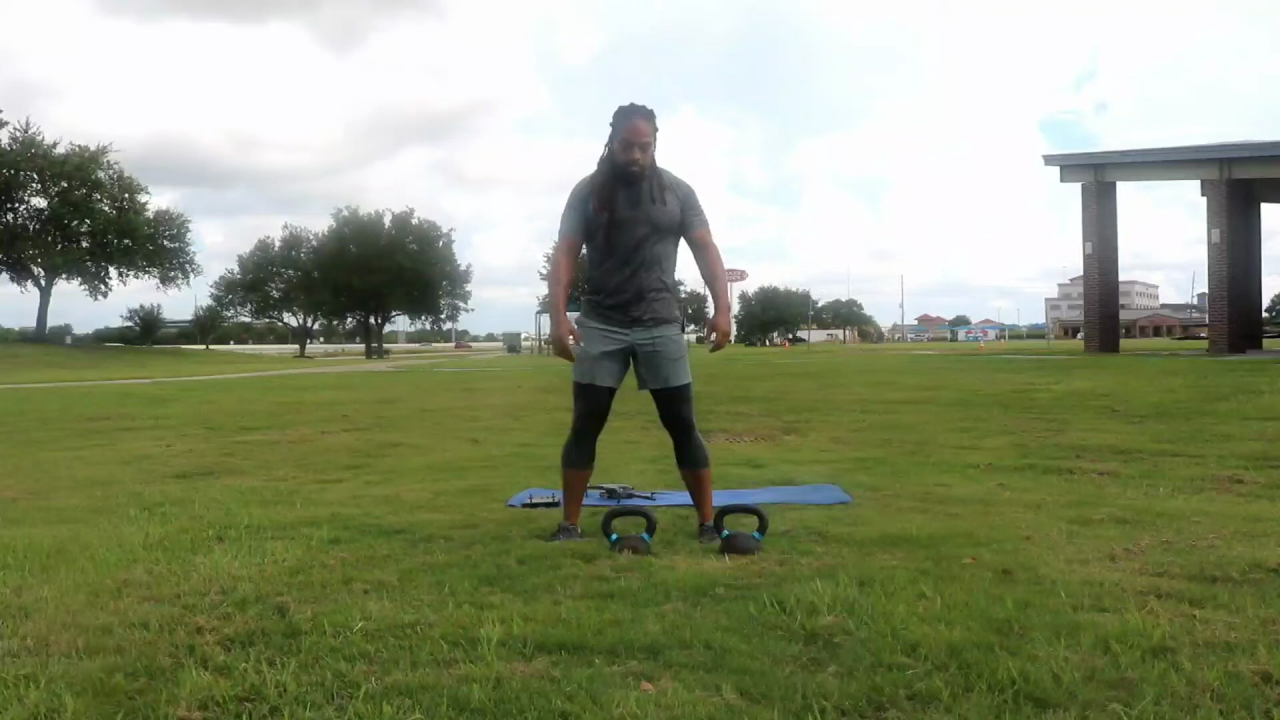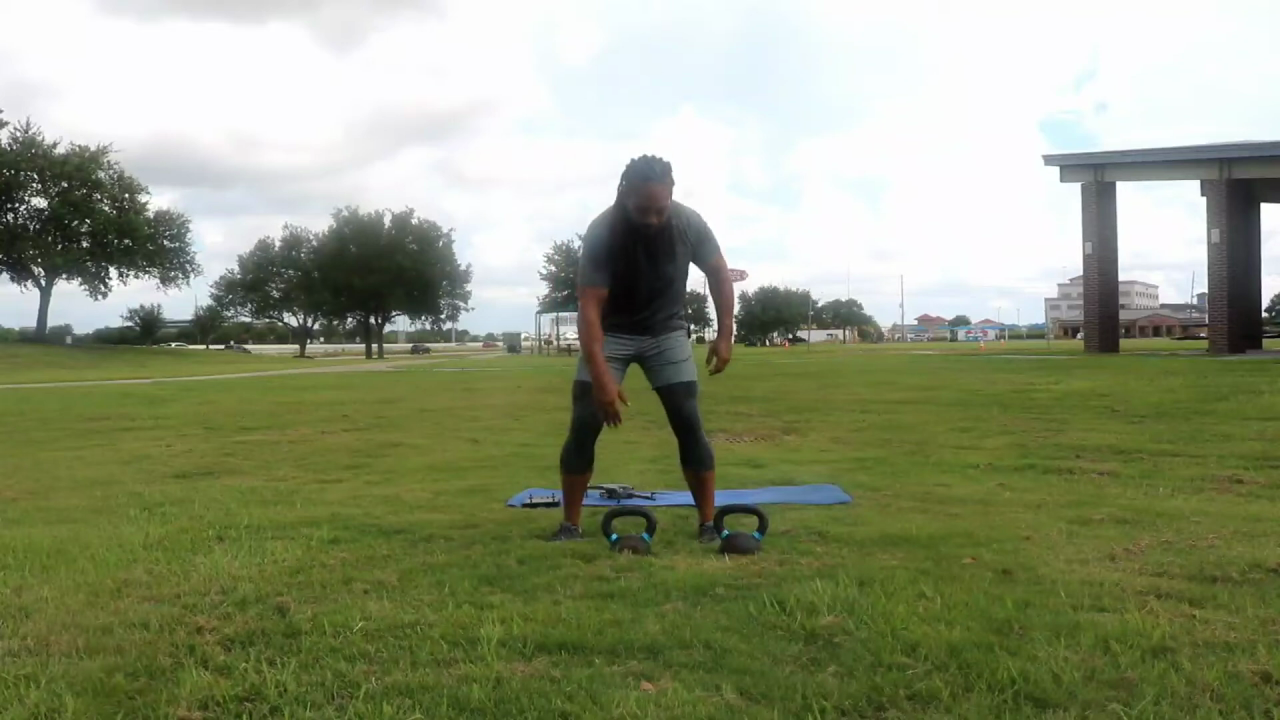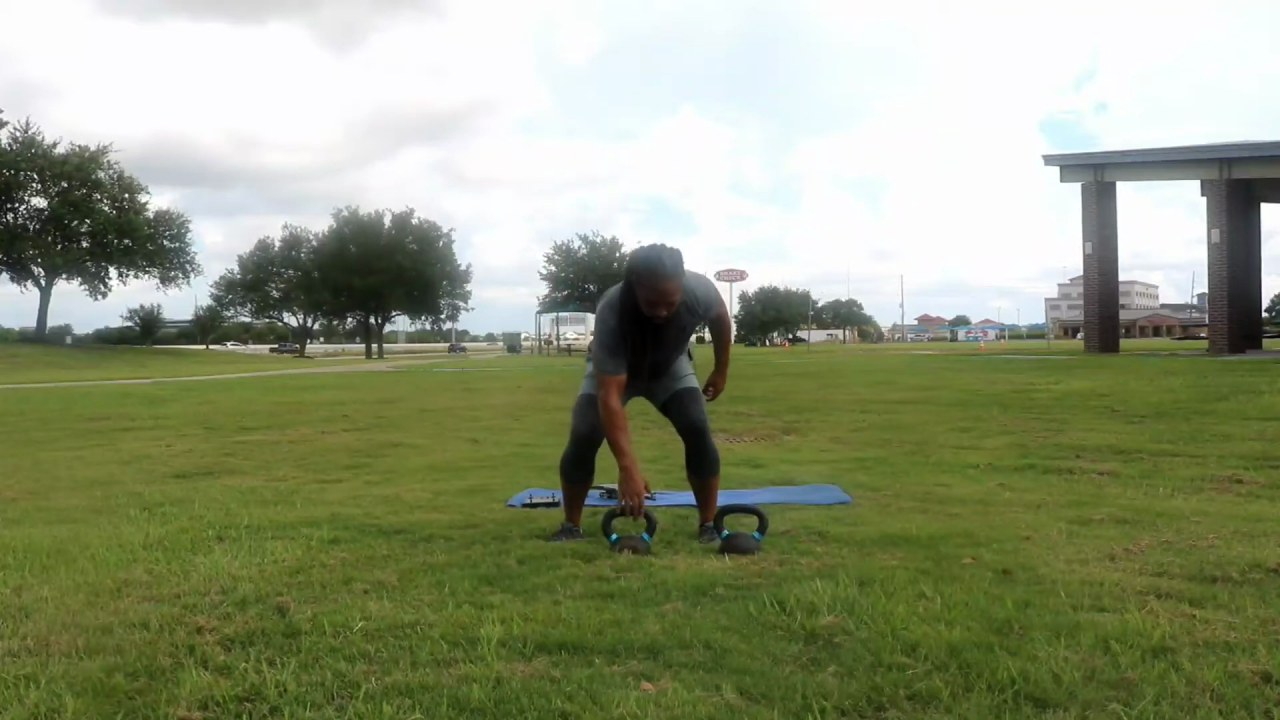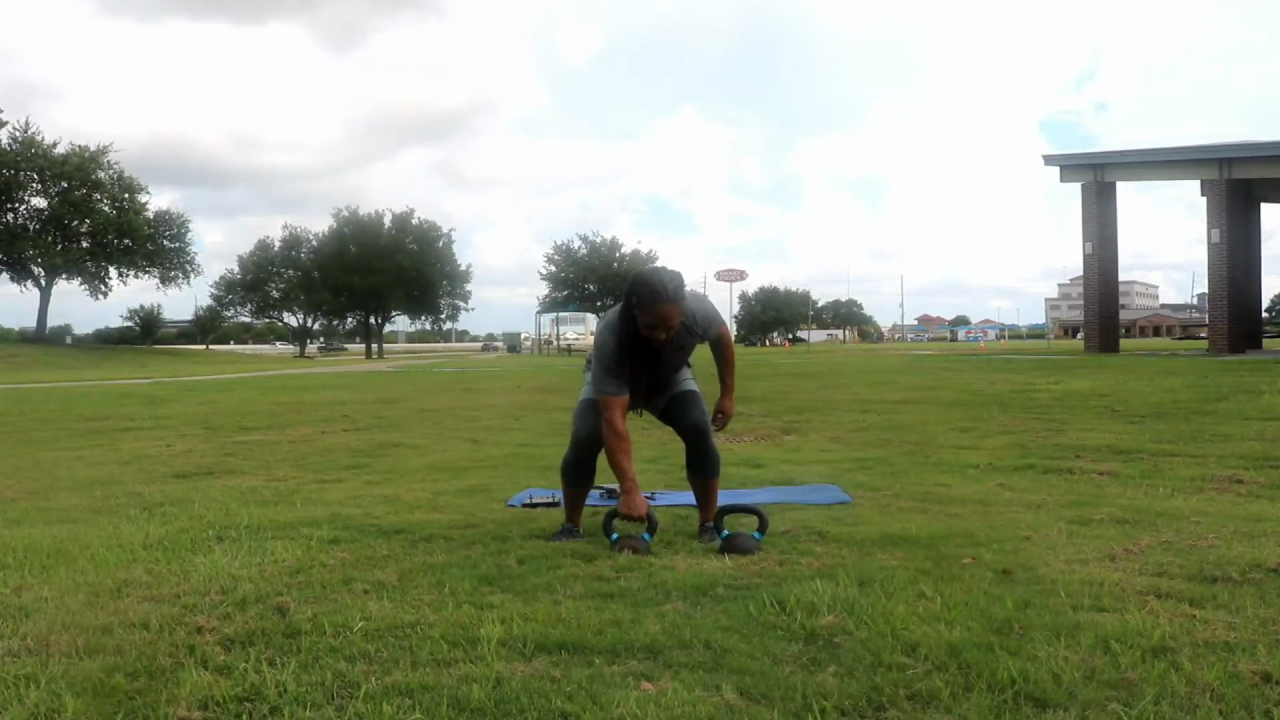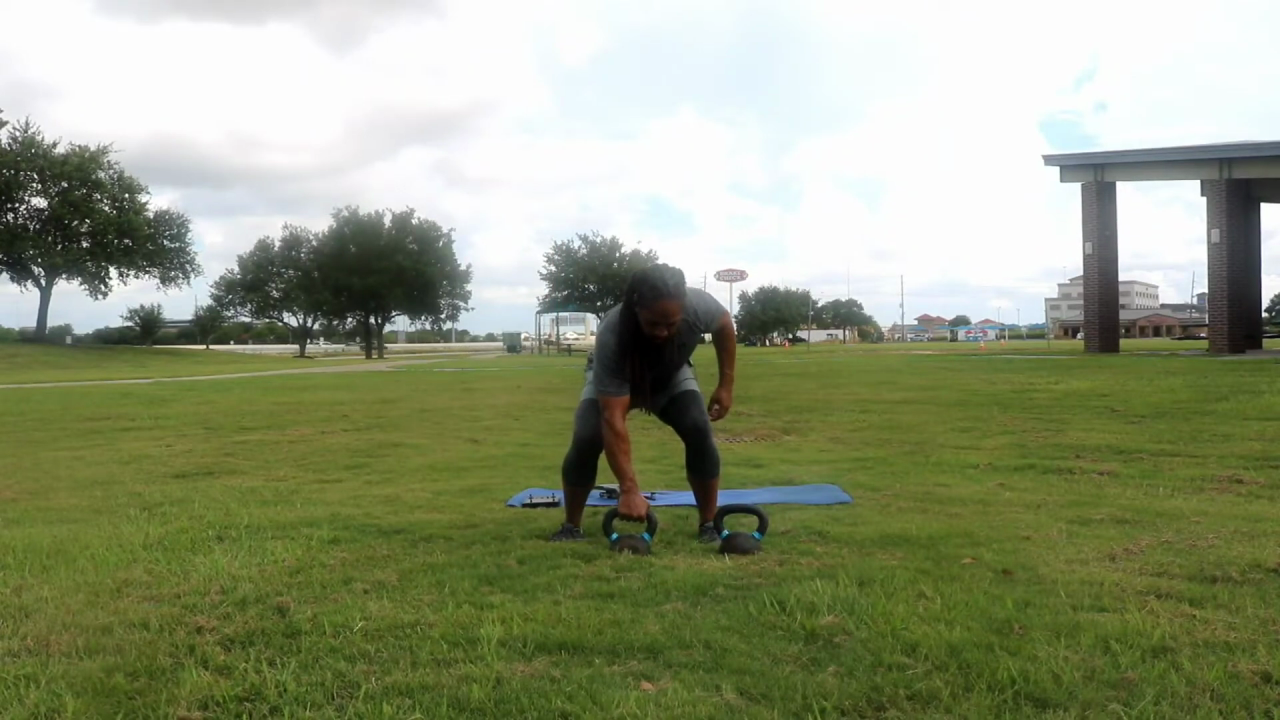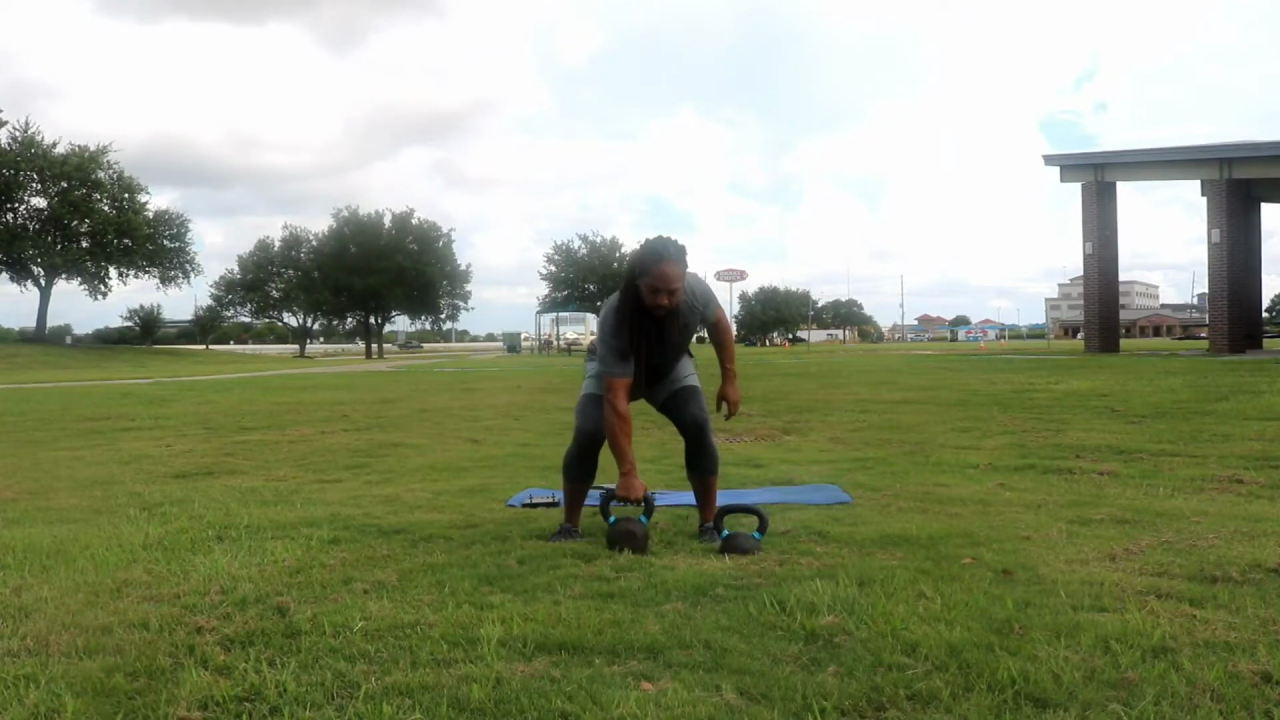
dt=0.4s
person 1, frame 1
left shoulder: (677, 191)
right shoulder: (588, 191)
left elbow: (705, 248)
right elbow: (565, 254)
left wrist: (721, 308)
right wrist: (558, 315)
left hip: (660, 324)
right hip: (601, 324)
left knee: (682, 425)
right knee: (586, 425)
left ankle: (708, 523)
right ankle: (569, 525)
person 1, frame 2
left shoulder: (690, 224)
right shoulder: (602, 232)
left elbow: (718, 274)
right elbow: (589, 307)
left wrist: (725, 335)
right wrist: (601, 378)
left hip: (666, 332)
right hip: (611, 333)
left knee: (689, 424)
right knee: (584, 424)
left ankle: (708, 524)
right ankle: (570, 525)
person 1, frame 3
left shoulder: (699, 290)
right shoulder: (611, 311)
left elbow: (720, 318)
right elbow: (609, 398)
left wrist: (721, 371)
right wrist: (628, 468)
left hip: (670, 365)
right hip: (613, 371)
left knee: (697, 429)
right knee: (584, 435)
left ankle: (709, 524)
right ankle: (571, 526)
person 1, frame 4
left shoulder: (698, 310)
right shoulder: (611, 334)
left elbow: (722, 337)
right elbow: (613, 420)
left wrist: (727, 394)
right wrist: (629, 490)
left hip: (670, 378)
right hip: (612, 381)
left knee: (699, 430)
right knee: (584, 439)
left ankle: (708, 525)
right ankle: (571, 526)
person 1, frame 5
left shoulder: (699, 305)
right shoulder: (612, 334)
left elbow: (724, 325)
right elbow: (613, 420)
left wrist: (726, 385)
right wrist: (629, 490)
left hip: (671, 376)
right hip: (612, 380)
left knee: (699, 430)
right knee: (586, 439)
left ankle: (708, 524)
right ankle: (571, 526)
person 1, frame 6
left shoulder: (697, 291)
right shoulder: (615, 315)
left elbow: (719, 324)
right elbow: (616, 402)
left wrist: (730, 379)
right wrist: (628, 473)
left hip: (671, 368)
right hip: (613, 369)
left knee: (698, 427)
right knee: (587, 434)
left ankle: (708, 525)
right ankle: (569, 526)
